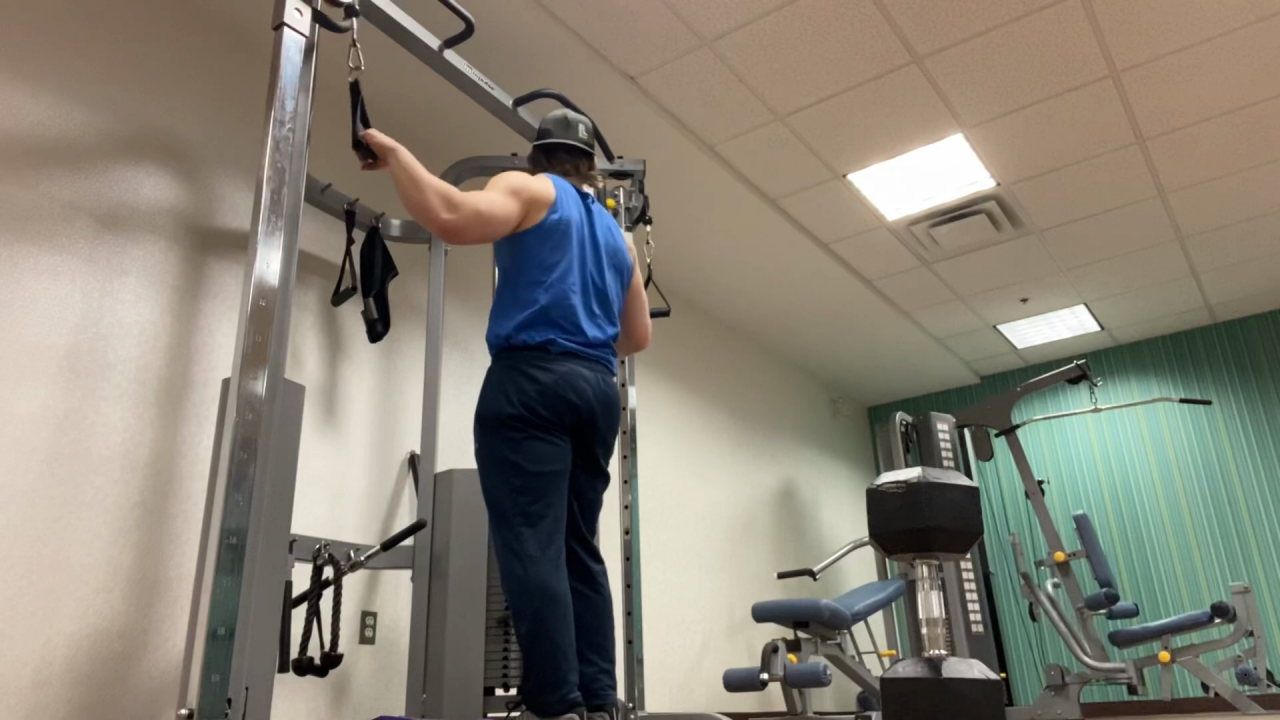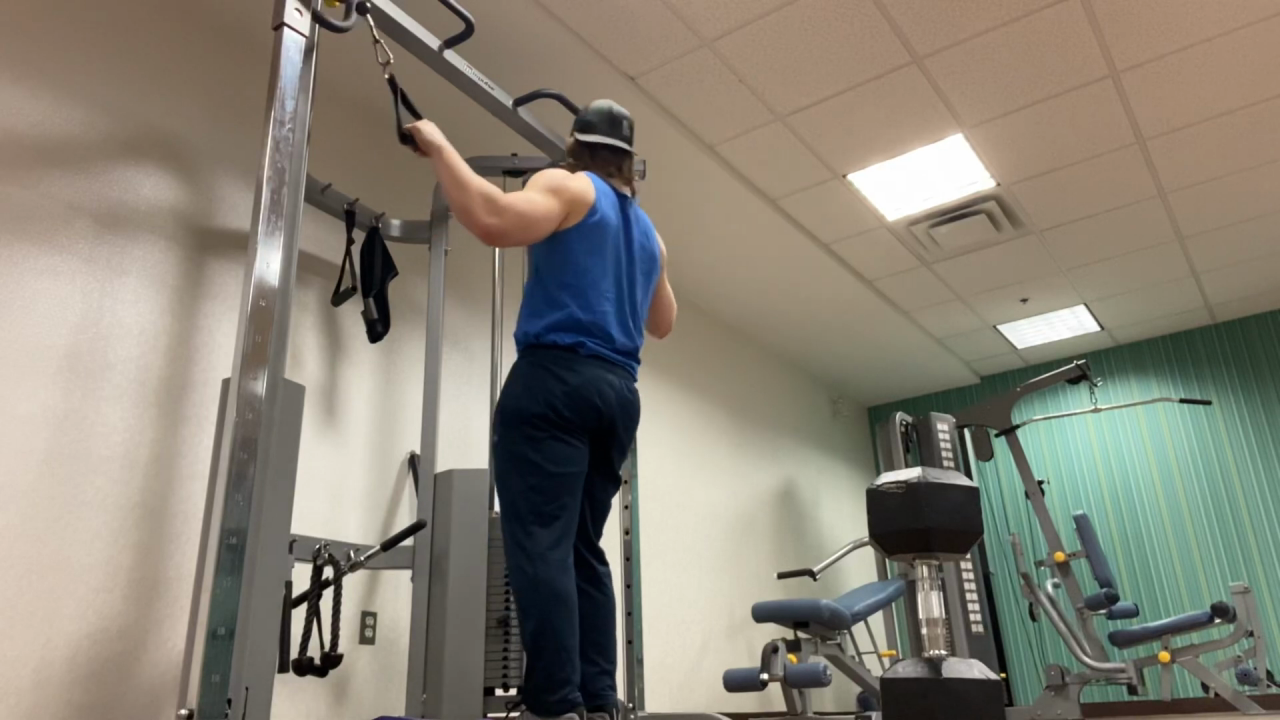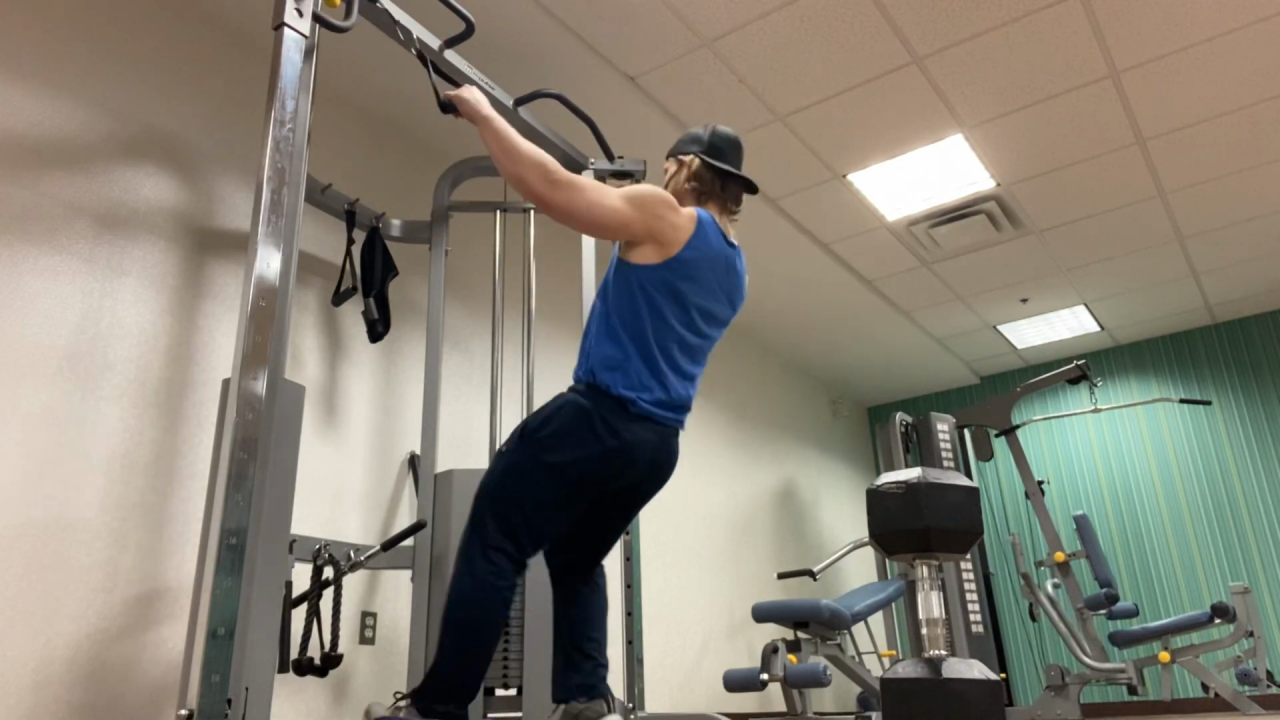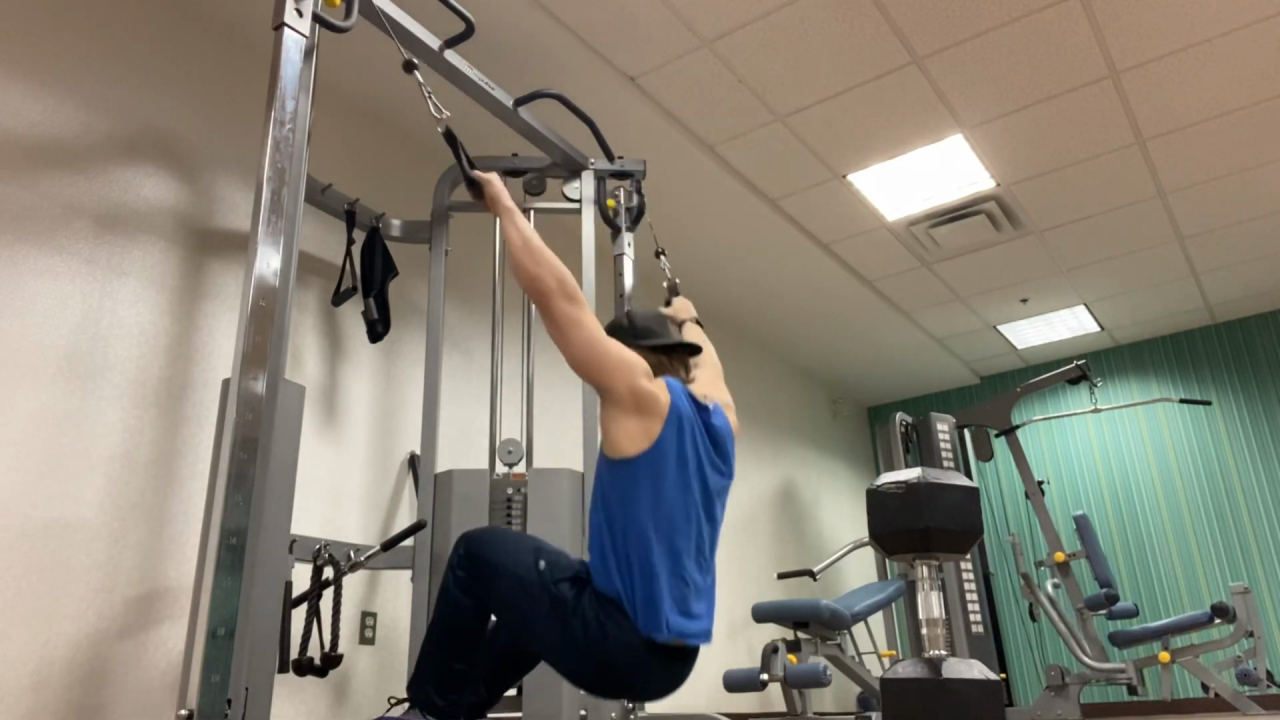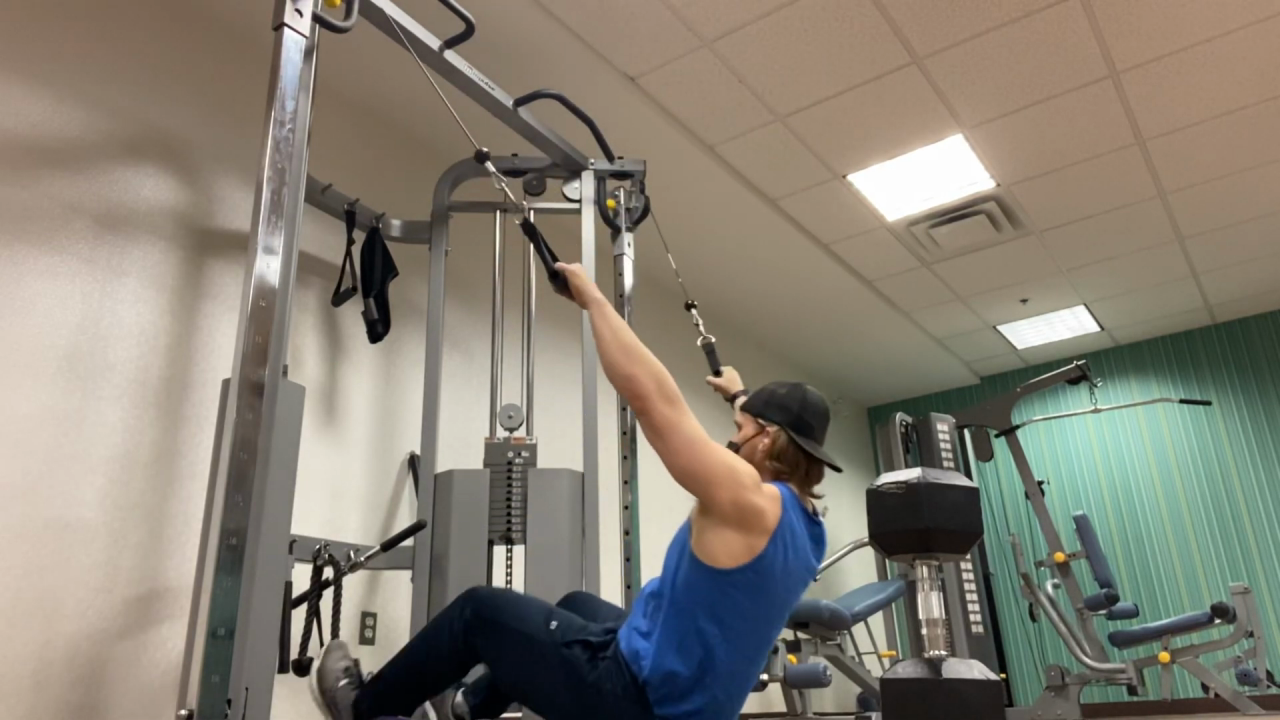
dt=0.7s
person 1, frame 1
left shoulder: (527, 190)
right shoulder: (616, 235)
left elbow: (450, 217)
right elbow: (639, 337)
left wrist: (395, 155)
left hip: (531, 381)
right hip: (598, 392)
left knee: (532, 548)
right knee: (577, 551)
person 1, frame 2
left shoulder: (565, 187)
right shoulder: (648, 232)
left elbow: (493, 221)
right elbow: (663, 322)
left wrist: (439, 146)
left hip: (555, 381)
right hip: (618, 393)
left knee: (541, 545)
right knee: (583, 550)
person 1, frame 3
left shoulder: (664, 218)
right shoulder: (735, 266)
left elbow: (547, 186)
left wrist: (482, 112)
left hip: (599, 420)
right hip: (656, 447)
left knee: (490, 549)
right knee: (574, 555)
person 1, frame 4
left shoulder: (642, 398)
right shoulder: (719, 417)
left elbow: (557, 296)
right elbow: (703, 361)
left wrist: (503, 204)
right wrist: (688, 322)
left hip: (619, 638)
right hip: (669, 656)
left knee: (478, 555)
right knee: (540, 591)
person 1, frame 5
left shoulder: (748, 502)
right shoulder: (804, 524)
left elbow: (652, 396)
right elbow: (773, 436)
left wrist: (592, 297)
right wrist: (738, 394)
left knee: (483, 610)
right knee: (580, 608)
